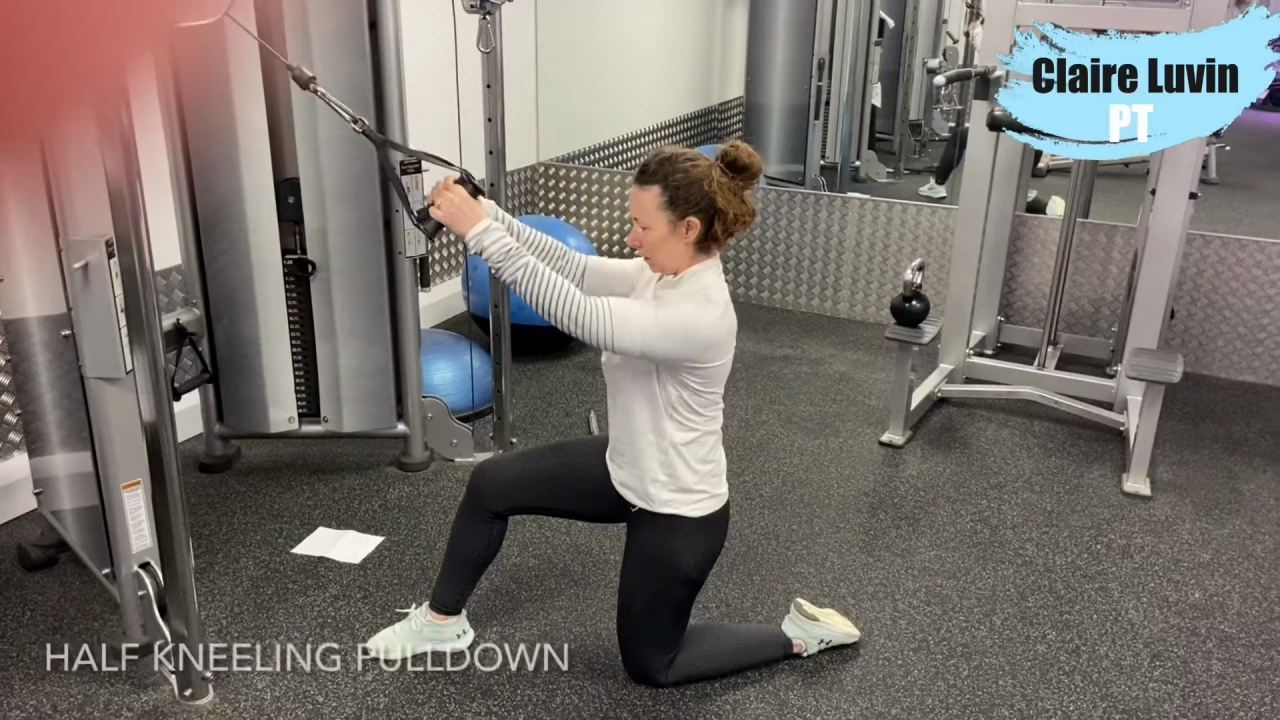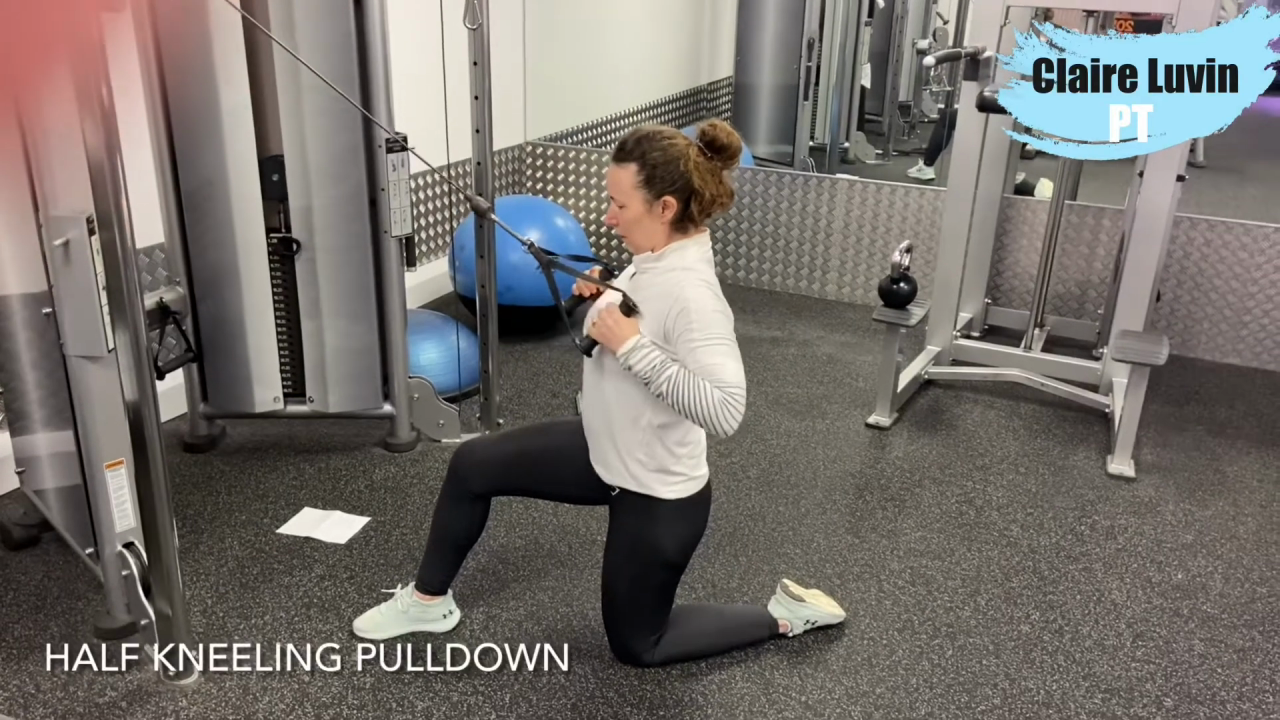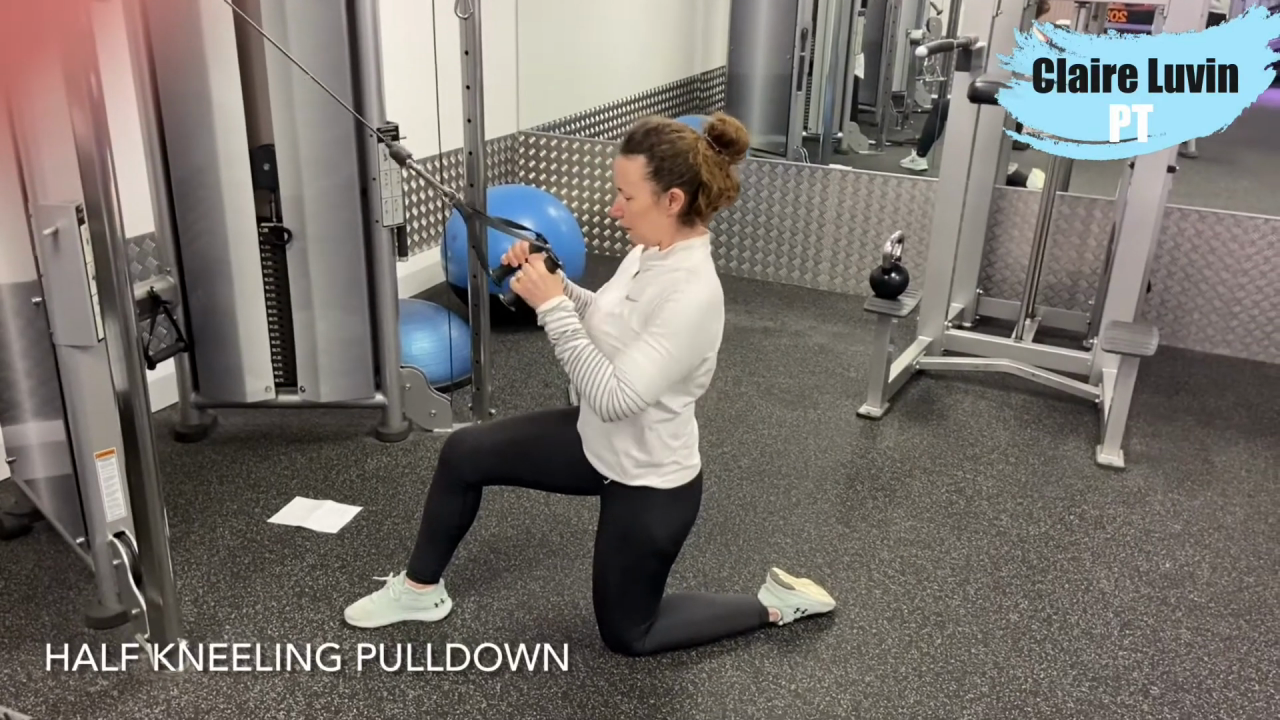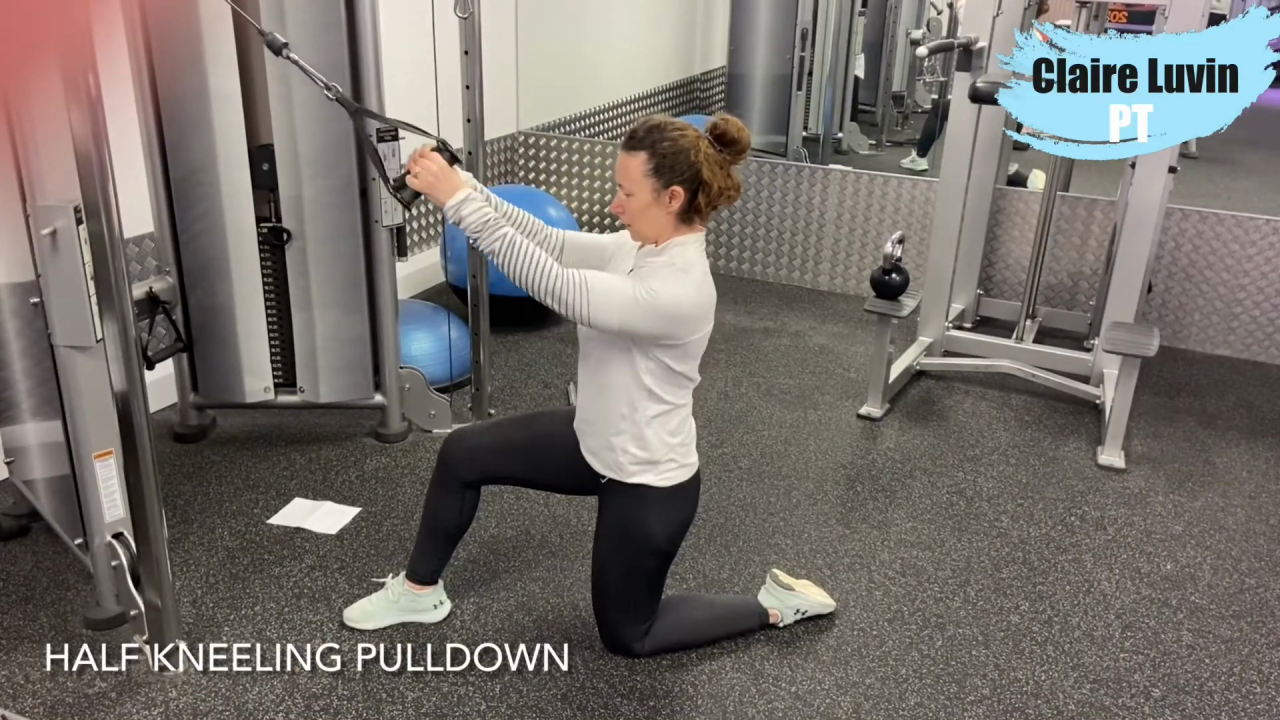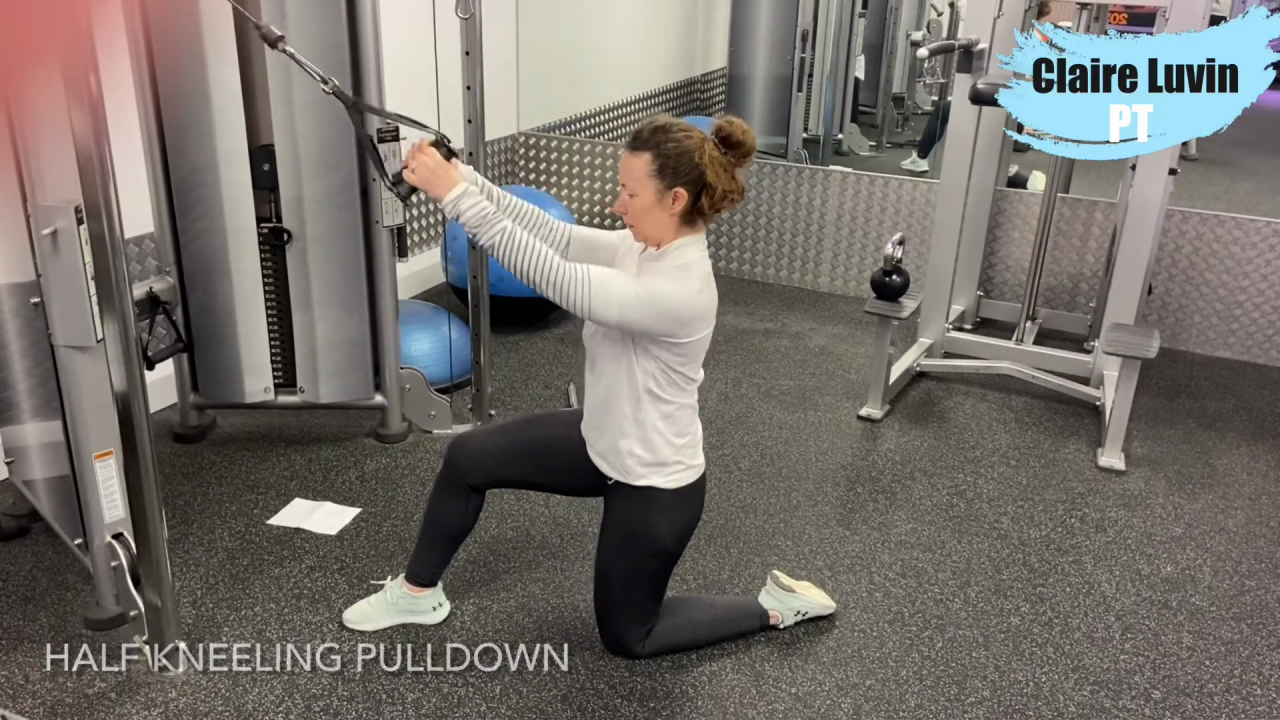
dt=1s
person 1, frame 1
left shoulder: (700, 314)
right shoulder: (666, 271)
left elbow: (577, 312)
right elbow: (573, 267)
left wrist: (481, 232)
right wrist: (485, 211)
left hip: (678, 511)
right hip: (629, 468)
left knee: (650, 663)
right knee: (491, 484)
left ankle: (802, 634)
right ankle: (443, 620)
person 1, frame 2
left shoulder: (691, 292)
right shoulder: (658, 257)
left elbow: (724, 410)
left wrist: (632, 346)
right wrist: (605, 297)
left hip: (660, 493)
right hip: (607, 451)
left knee: (636, 643)
right knee: (473, 465)
left ankle: (786, 614)
right ankle: (428, 601)
person 1, frame 3
left shoulder: (692, 295)
right shoulder: (652, 254)
left elbow: (614, 398)
right elbow: (607, 323)
left wrist: (551, 306)
right wrist: (555, 286)
left hip: (650, 482)
right hip: (599, 443)
left knee: (627, 632)
right knee: (463, 454)
left ankle: (776, 602)
right ankle: (420, 589)
person 1, frame 4
left shoulder: (680, 289)
right shoulder: (646, 245)
left elbow: (555, 286)
right elbow: (551, 244)
left wrist: (459, 201)
right wrist: (463, 185)
left hip: (648, 482)
right hip: (597, 439)
left knee: (626, 633)
right knee: (462, 454)
left ankle: (776, 605)
right ankle: (419, 590)
person 1, frame 5
left shoulder: (680, 289)
right shoulder: (650, 244)
left elbow: (556, 278)
right elbow: (555, 235)
left wrist: (457, 197)
right wrist: (461, 176)
left hip: (655, 485)
right hip: (604, 441)
left knee: (626, 635)
right knee: (468, 457)
left ankle: (777, 607)
right ankle: (418, 592)
